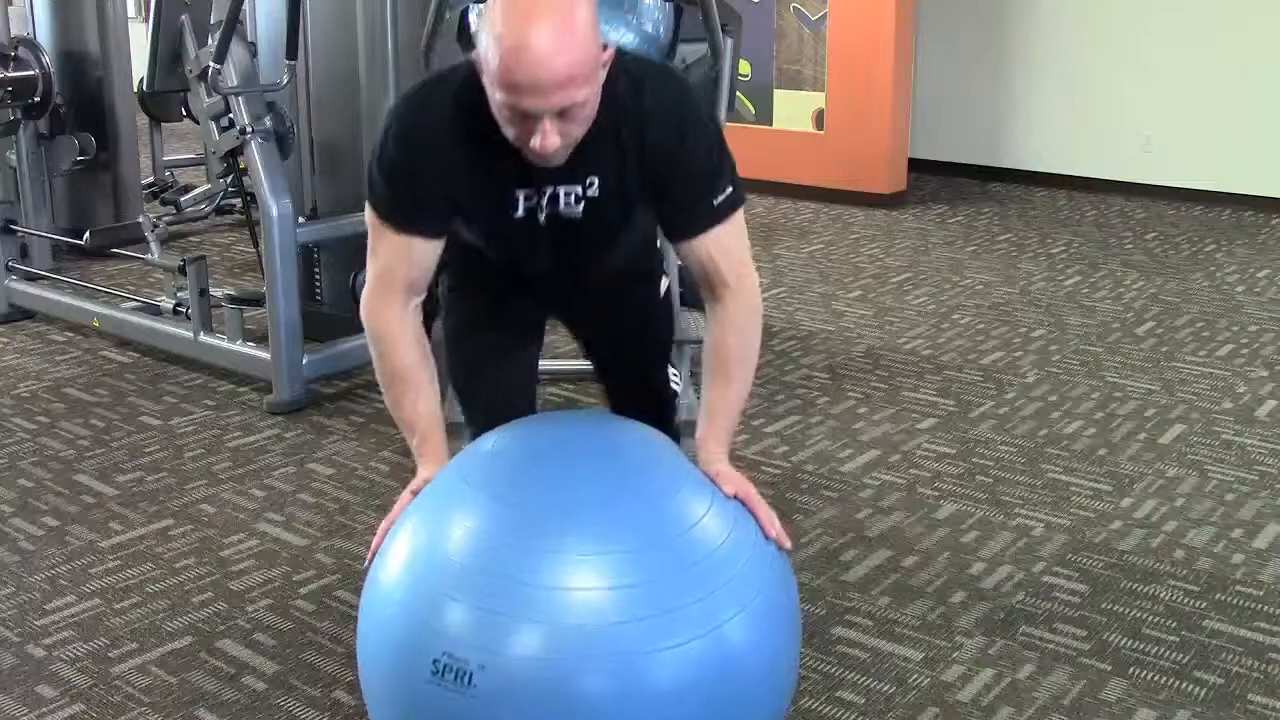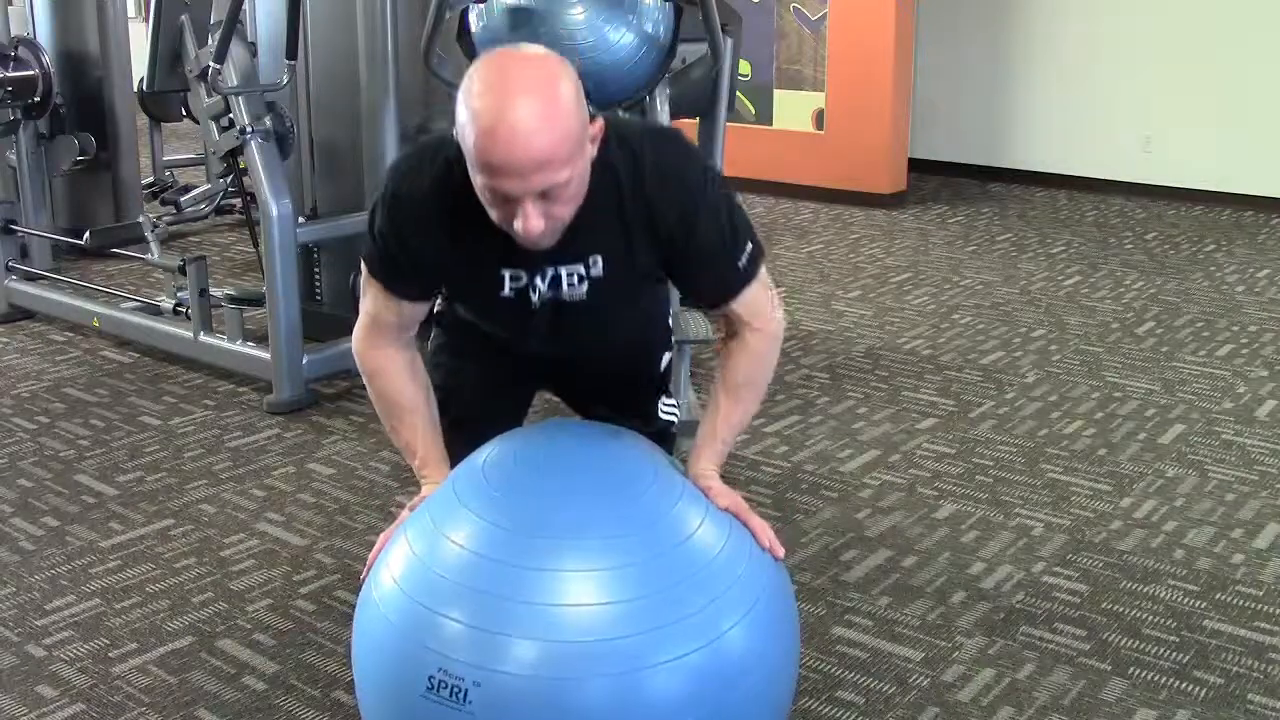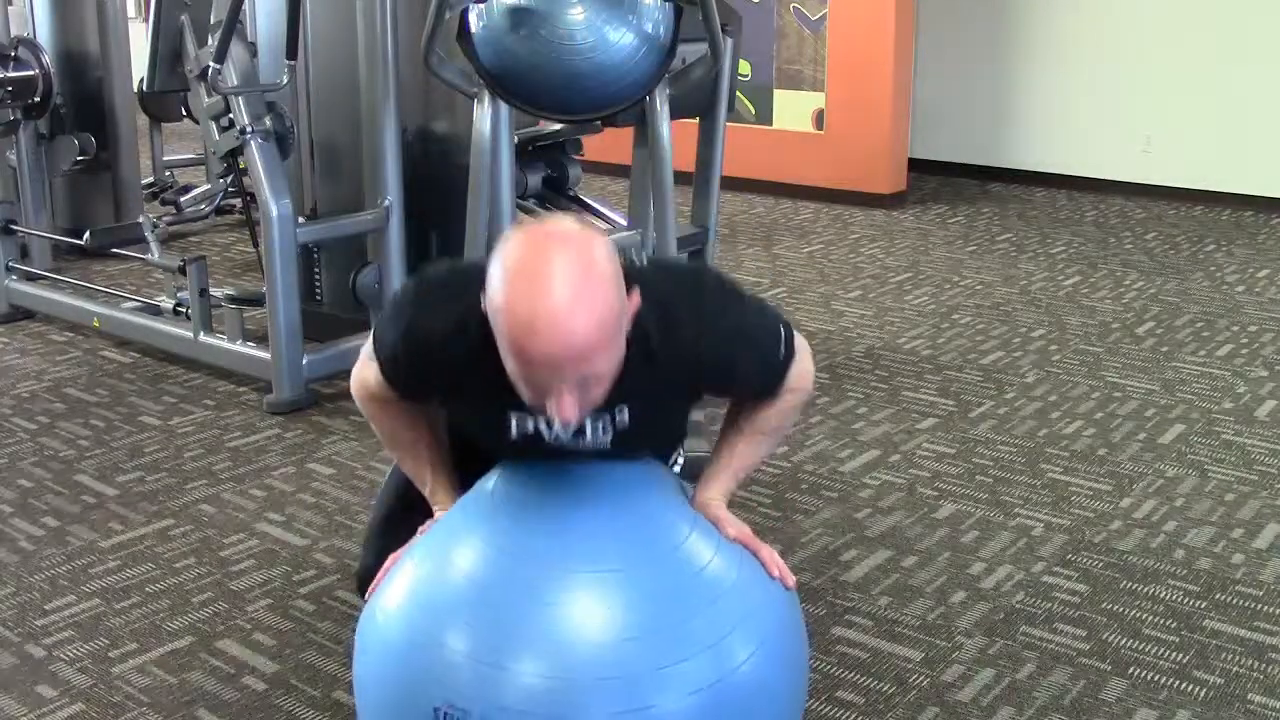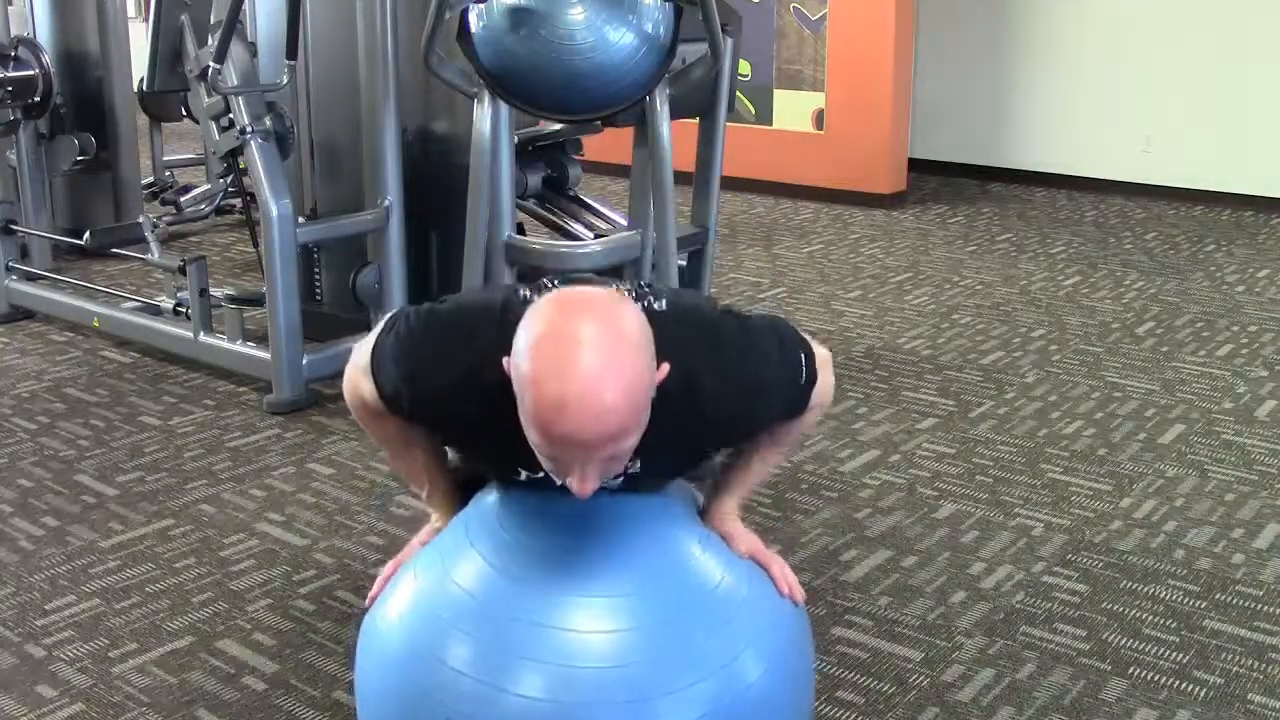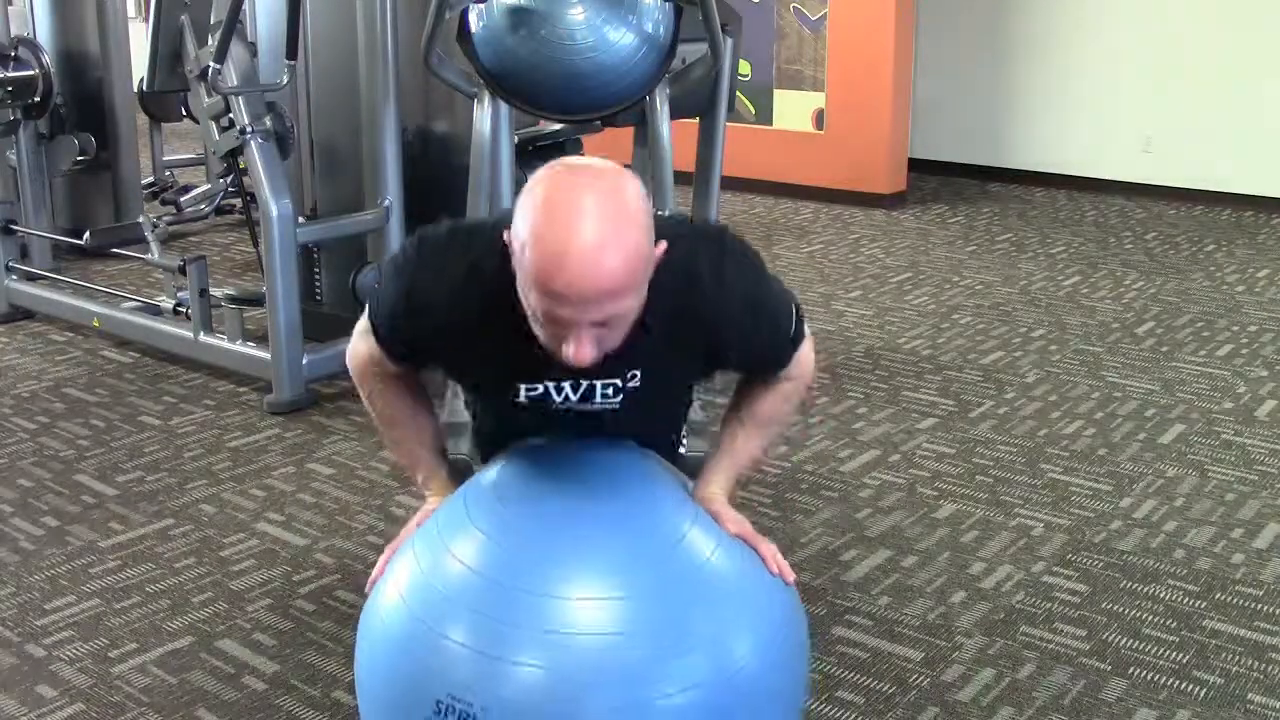
dt=0.4s
person 1, frame 1
left shoulder: (663, 109)
right shoulder: (428, 123)
left elbow: (730, 284)
right elbow: (392, 296)
left wrist: (713, 454)
right wrist: (431, 461)
left hip: (618, 266)
right hip: (489, 273)
left knee: (649, 426)
person 1, frame 2
left shoulder: (669, 176)
right shoulder: (420, 191)
left elbow: (756, 322)
right elbow: (383, 336)
left wrist: (705, 469)
right wrist: (435, 481)
left hip: (623, 343)
right hip: (483, 339)
person 1, frame 3
left shoulder: (695, 319)
right shoulder: (436, 319)
left elbow: (792, 377)
right elbow: (374, 388)
left wrist: (711, 497)
right wrist: (447, 508)
person 1, frame 4
left shoulder: (719, 366)
right shoulder: (445, 358)
left elbow: (816, 378)
right elbow: (363, 380)
left wrist: (724, 507)
right wrist: (445, 511)
person 1, frame 5
left shoulder: (715, 276)
right shoulder: (439, 274)
left elbow: (790, 368)
right elbow: (374, 362)
left wrist: (713, 489)
right wrist: (437, 491)
